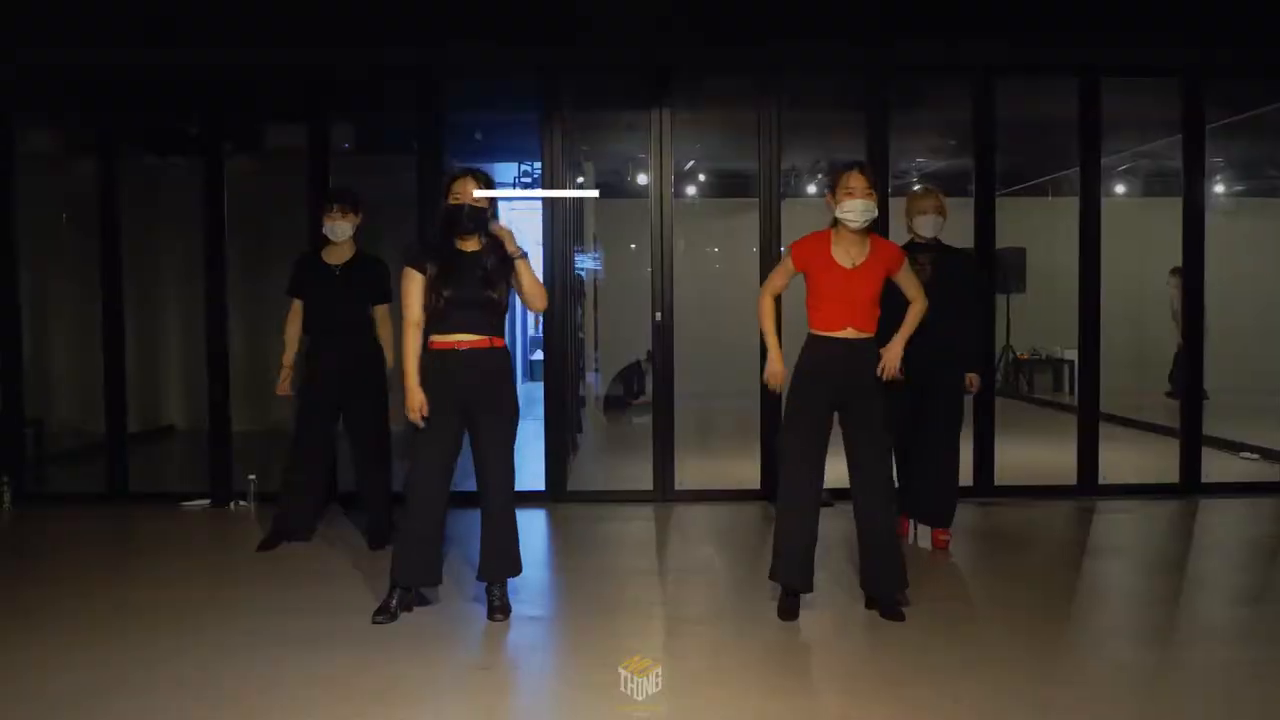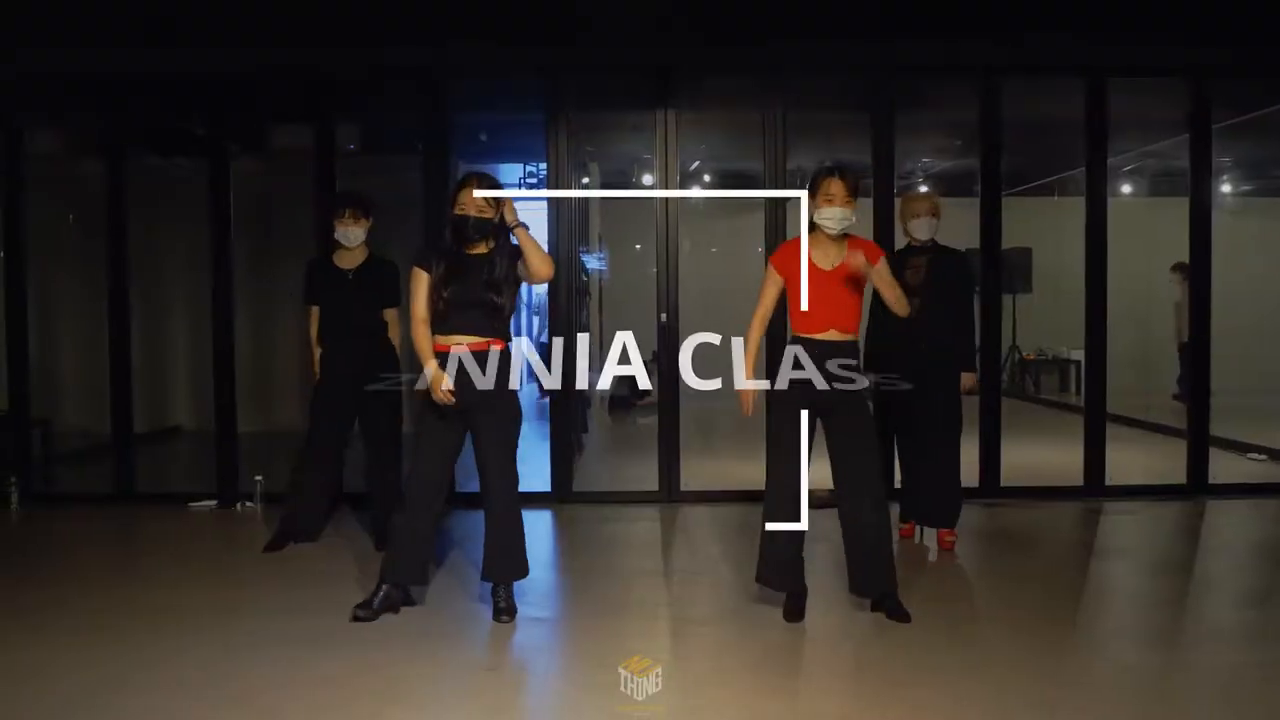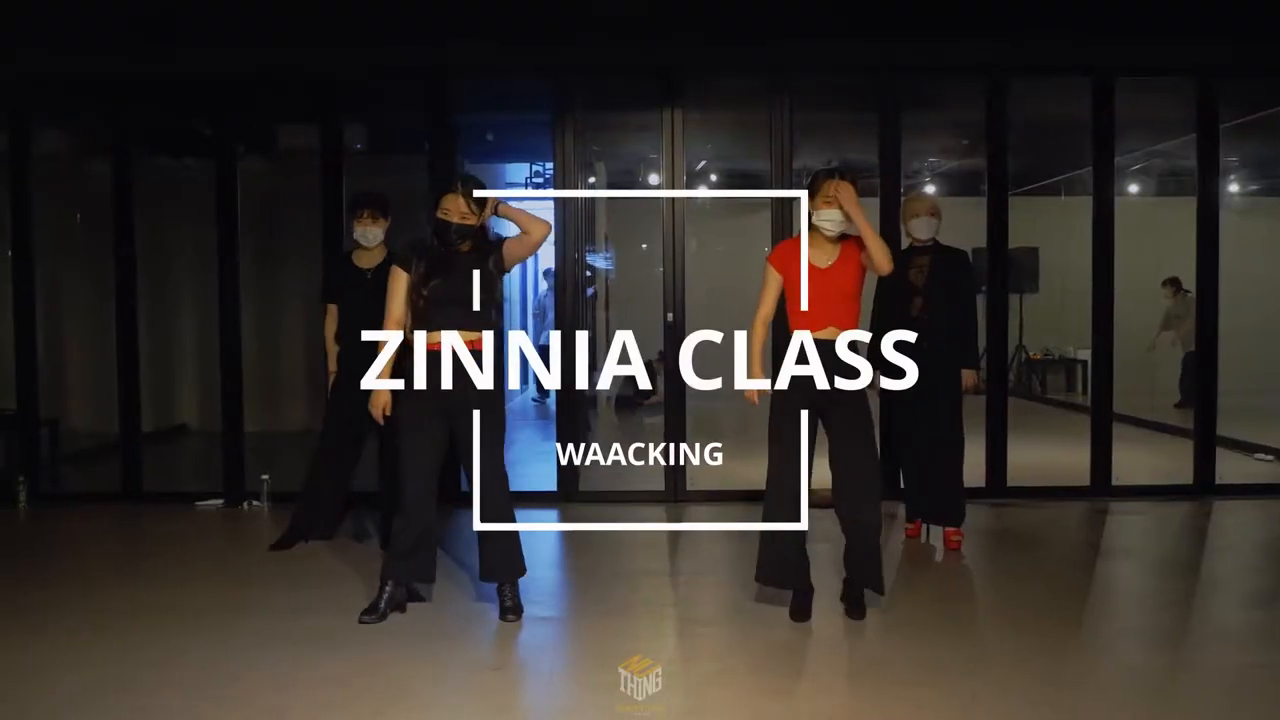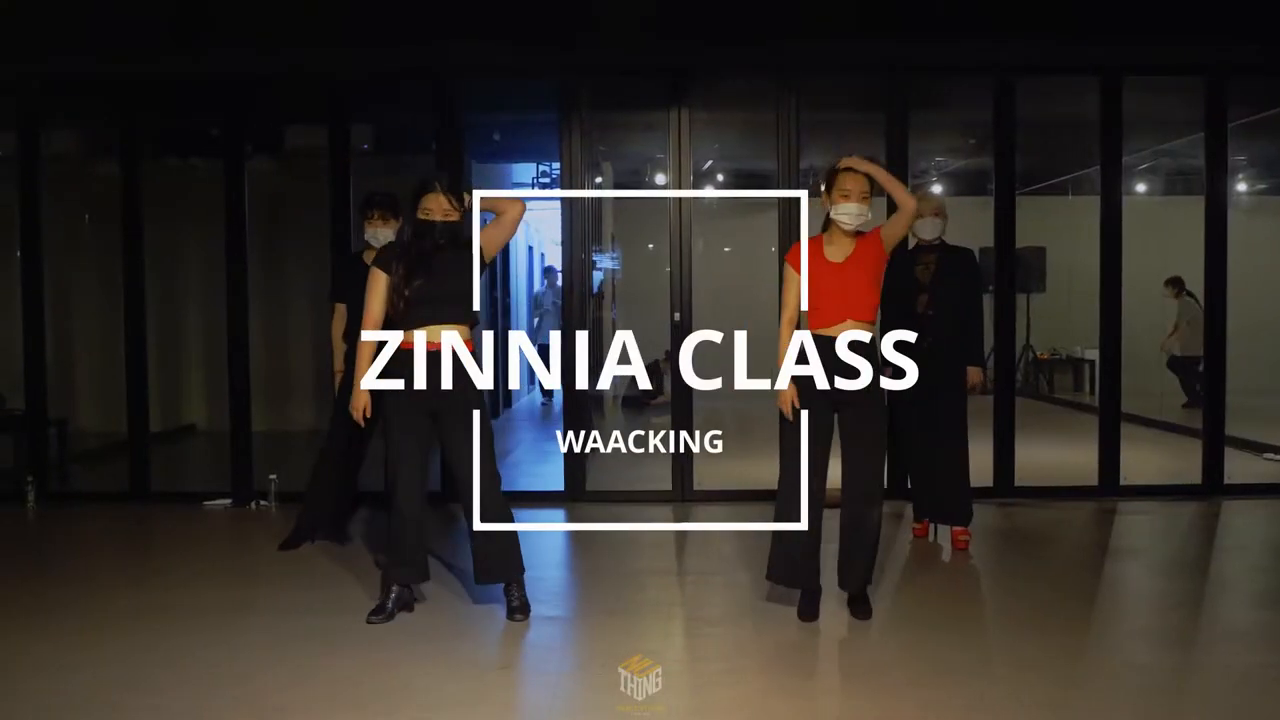
dt=0.3s
person 1, frame 1
left shoulder: (887, 252)
right shoulder: (809, 248)
left elbow: (918, 300)
right elbow: (768, 292)
left wrist: (899, 340)
right wrist: (773, 350)
left hip: (864, 367)
right hip: (817, 364)
left knee: (874, 482)
right knee: (800, 479)
left ankle: (880, 588)
right ankle: (792, 585)
person 1, frame 2
left shoulder: (866, 252)
right shoulder: (788, 254)
left elbow: (901, 307)
right elbow: (762, 315)
left wrist: (868, 272)
right wrist: (749, 371)
left hip: (846, 369)
right hip: (798, 367)
left knee: (863, 482)
right knee: (786, 481)
left ankle: (880, 589)
right ankle: (792, 586)
person 1, frame 3
left shoulder: (857, 250)
right shoulder: (785, 253)
left elbow: (886, 266)
right elbow: (763, 316)
left wrist: (856, 210)
right wrist: (755, 369)
left hip: (845, 369)
left knee: (859, 481)
right knee: (788, 480)
left ankle: (856, 583)
right ankle: (799, 584)
person 1, frame 4
left shoulder: (877, 245)
right shoulder: (802, 252)
left elbow: (909, 205)
right elbow: (787, 319)
left wrist: (867, 167)
right wrist: (784, 377)
left hip: (863, 365)
right hip: (815, 363)
left knee: (864, 482)
right knee: (802, 479)
left ankle: (857, 583)
right ankle: (807, 584)
person 2, frame 1
left shoulder: (505, 257)
right shoulder: (425, 259)
left elbow: (538, 302)
right elbow: (413, 324)
left wrist: (515, 251)
right wrist: (412, 385)
left hip: (492, 373)
right hip: (441, 374)
left knee: (496, 481)
right knee: (425, 482)
left ankle: (496, 585)
right ankle: (404, 586)
person 2, frame 2
left shoulder: (509, 258)
right shoulder: (432, 260)
left elbow: (544, 273)
right elbow: (419, 320)
left wrist: (516, 225)
right wrist: (432, 370)
left hip: (494, 375)
right hip: (443, 374)
left knee: (499, 483)
right knee: (424, 481)
left ankle: (502, 586)
right ankle: (394, 584)
person 2, frame 3
left shoulder: (493, 256)
right shoulder: (413, 258)
left elbow: (540, 229)
right elbow: (394, 321)
left wrist: (499, 209)
right wrist: (381, 383)
left hip: (475, 375)
right hip: (424, 375)
left knee: (489, 481)
right knee: (415, 482)
left ankle: (506, 584)
right ankle: (395, 584)
person 2, frame 4
left shoulder: (472, 252)
right shoulder: (392, 258)
left elbow: (515, 209)
right elbow: (372, 323)
left wrist: (472, 205)
right wrist: (360, 383)
left hip: (458, 373)
right hip: (405, 374)
left knee: (480, 480)
right knee: (406, 484)
left ankle: (511, 581)
right ankle: (399, 585)
person 3, frame 1
left shoulder: (373, 267)
right shoulder: (306, 265)
left elbow: (382, 320)
right elbow: (296, 316)
left wrist: (387, 367)
right wrist: (286, 364)
left hip: (364, 364)
right hip: (319, 364)
left knee: (371, 445)
right knee: (309, 444)
left ankle: (379, 528)
right ankle: (289, 525)
person 3, frame 2
left shoulder: (384, 270)
right shoulder: (318, 269)
left elbow: (392, 323)
right elbow: (315, 322)
left wrist: (394, 369)
right wrist: (318, 367)
left hip: (377, 367)
right hip: (335, 367)
left knee: (383, 447)
right knee: (320, 446)
left ankle: (386, 528)
right ankle: (297, 526)
person 3, frame 3
right shoulder: (337, 268)
right elbow: (331, 320)
right wrist: (332, 368)
right hip: (351, 367)
left knee: (394, 449)
right knee: (334, 446)
left ankle: (393, 528)
right ankle: (306, 525)
person 3, frame 4
right shoulder: (347, 268)
right elbow: (339, 319)
right wrist: (339, 368)
right hip: (358, 368)
right knee: (340, 446)
right ankle: (313, 524)
person 4, frame 1
left shoulder: (958, 261)
left elbow: (970, 317)
right elbow: (883, 313)
left wrist: (972, 365)
left hip: (946, 365)
right hip: (903, 363)
left knee: (942, 443)
right knee: (906, 442)
left ankle: (938, 519)
right ankle: (907, 511)
person 4, frame 2
left shoulder: (955, 261)
right shoulder: (890, 264)
left elbow: (965, 317)
right elbow: (878, 317)
left wrist: (967, 365)
right wrist: (873, 363)
left hip: (942, 364)
right hip: (899, 366)
left knee: (942, 443)
right knee: (908, 443)
left ankle: (943, 520)
right ankle: (910, 514)
person 4, frame 3
left shoulder: (956, 261)
right shoulder: (892, 265)
left elbow: (967, 315)
right elbow: (880, 317)
left wrist: (969, 363)
right wrist: (877, 363)
left hip: (944, 362)
left knee: (946, 441)
right knee: (910, 441)
left ankle: (950, 519)
right ankle: (916, 513)
person 4, frame 4
left shoulder: (962, 259)
right shoulder: (898, 262)
left elbow: (973, 313)
right elbow: (889, 316)
left wrist: (974, 360)
left hip: (949, 361)
right hip: (909, 361)
left knee: (951, 439)
right knee: (915, 440)
left ankle: (957, 518)
right ankle: (923, 512)
